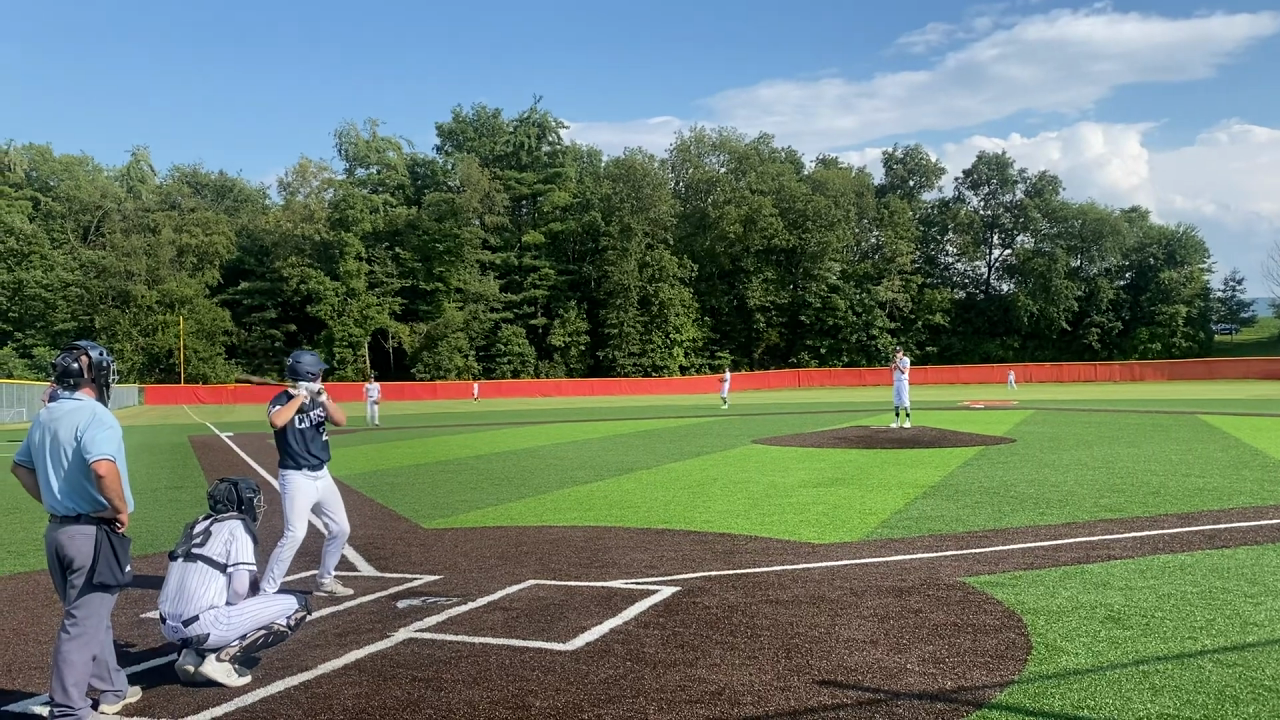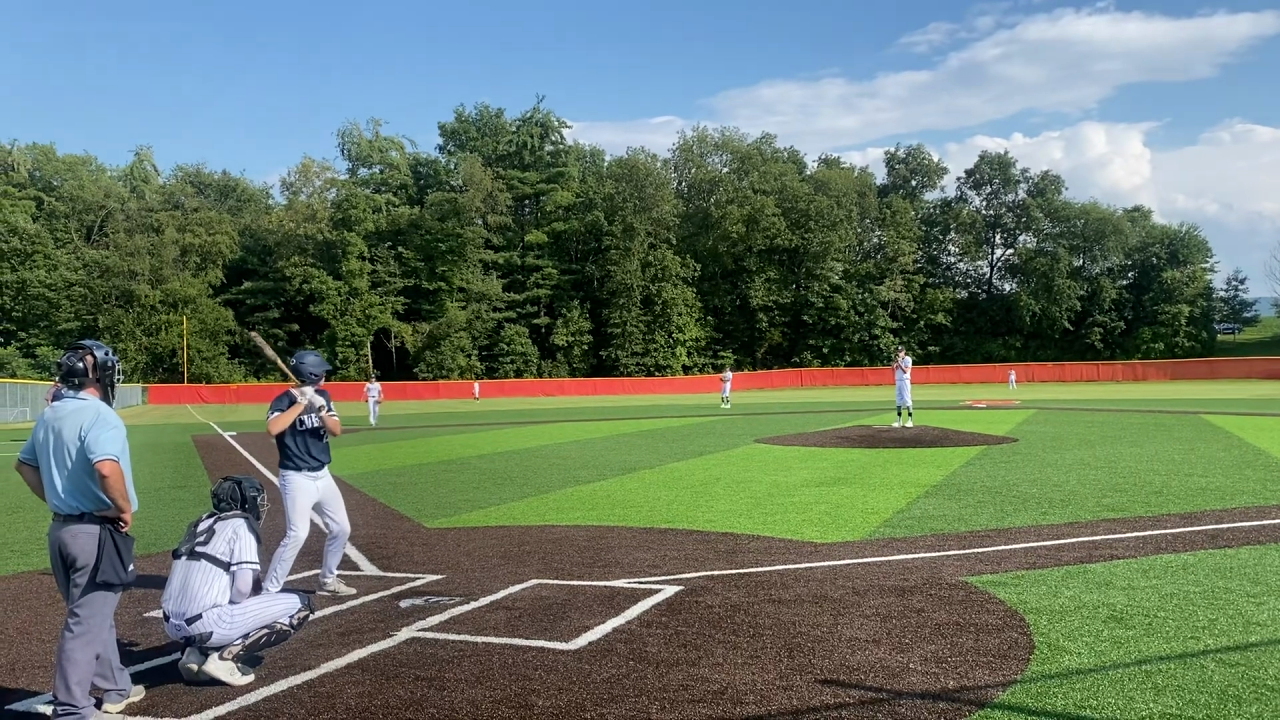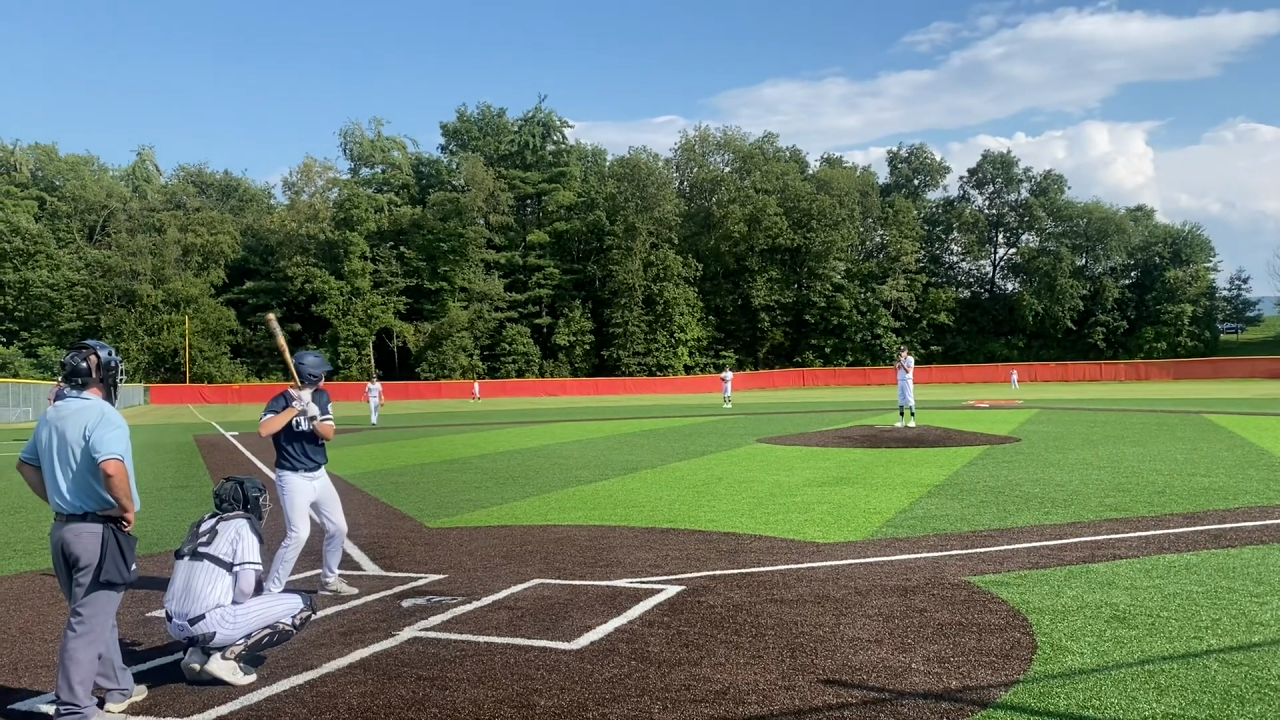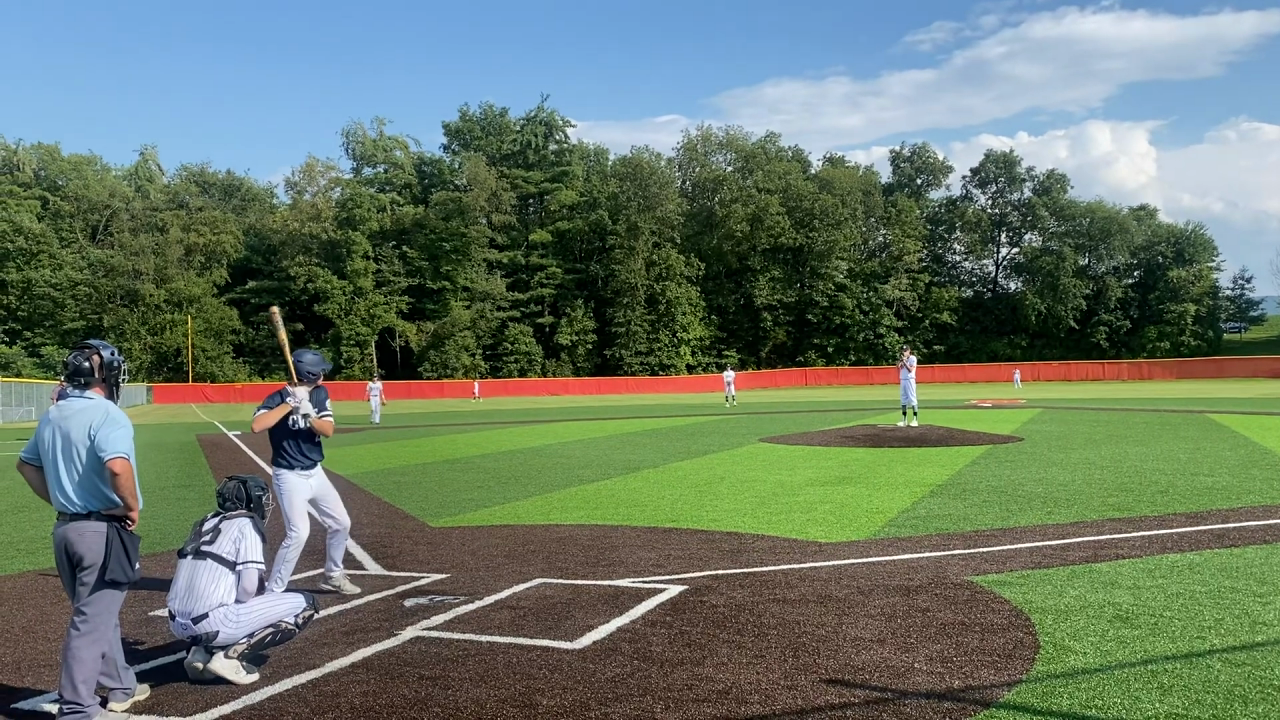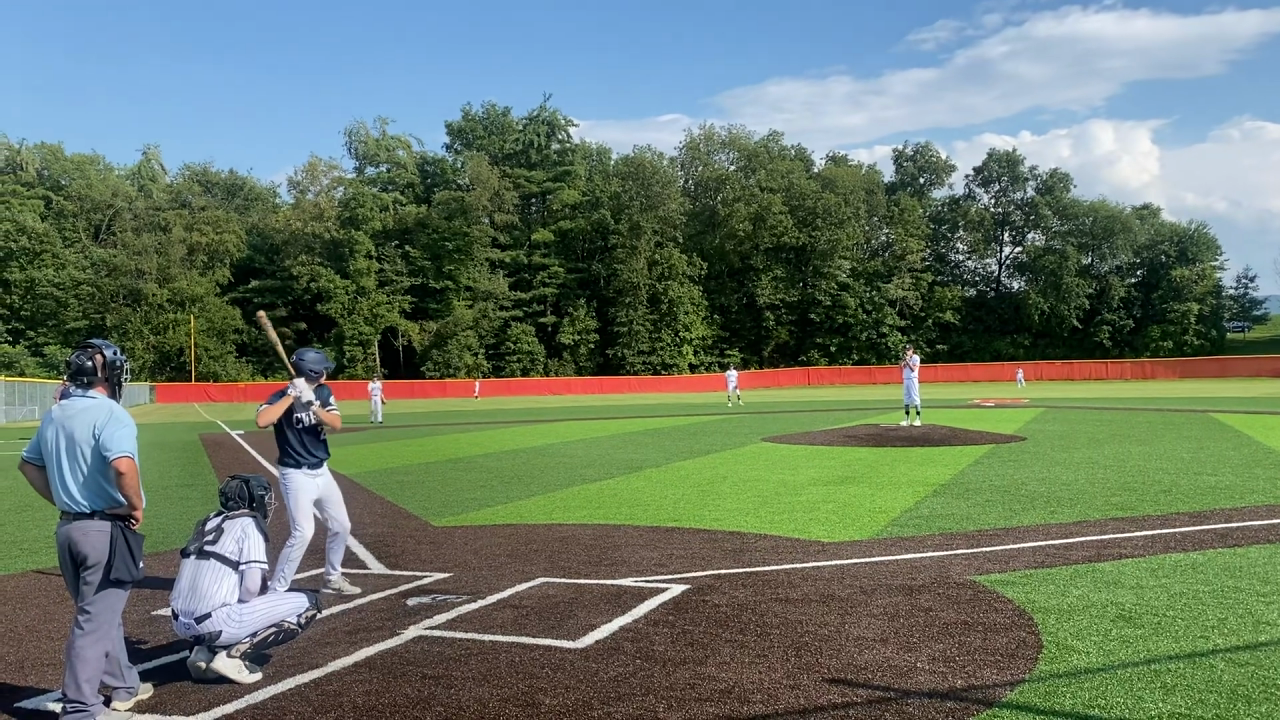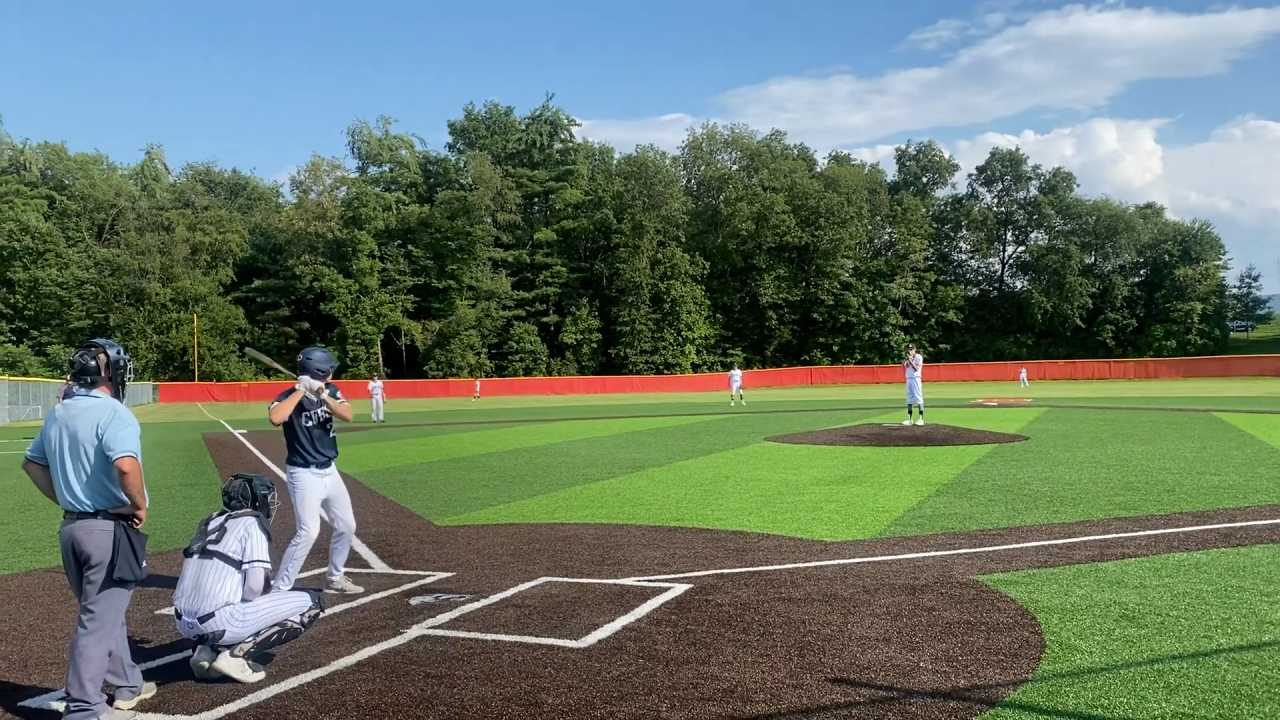
dt=0.2s
person 1, frame 1
left shoulder: (45, 416)
right shoulder: (95, 415)
left elbow: (21, 466)
right elbow: (102, 468)
right wrist: (120, 510)
left hip: (58, 529)
right hip: (93, 532)
left knee: (92, 614)
right knee: (83, 622)
left ankle: (112, 689)
person 1, frame 2
left shoulder: (49, 416)
right shoulder: (99, 415)
left elbow: (25, 465)
right elbow: (106, 468)
right wrist: (124, 509)
left hip: (61, 528)
right hip: (96, 532)
left knee: (95, 613)
right knee: (86, 621)
left ankle: (115, 688)
person 1, frame 3
left shoulder: (50, 415)
right shoulder: (102, 414)
left elbow: (26, 464)
right elbow: (111, 468)
right wrist: (127, 509)
left hip: (63, 528)
right hip: (98, 531)
left knee: (97, 613)
right knee: (89, 620)
left ankle: (118, 688)
person 1, frame 4
left shoulder: (51, 415)
right shoulder: (106, 414)
left elbow: (26, 464)
right elbow: (118, 467)
right wrist: (132, 507)
left hip: (65, 528)
right hip: (102, 531)
left knee: (98, 612)
right knee: (92, 620)
left ankle: (121, 687)
person 1, frame 5
left shoulder: (53, 415)
right shoulder: (110, 413)
left elbow: (28, 463)
right elbow: (122, 465)
right wrist: (136, 507)
left hip: (68, 527)
right hip: (105, 529)
left knee: (101, 611)
right knee: (96, 619)
left ankle: (123, 686)
person 1, frame 6
left shoulder: (57, 414)
right shoulder: (114, 412)
left elbow: (32, 463)
right elbow: (126, 465)
right wrist: (140, 506)
left hip: (72, 527)
right hip: (109, 529)
left knee: (105, 610)
right knee: (99, 618)
left ankle: (127, 685)
person 2, frame 1
left shoulder: (318, 395)
right shoulder: (282, 399)
left elbow: (341, 421)
right elbow: (277, 422)
left wrist: (322, 398)
right wrist: (301, 395)
left hip: (322, 475)
right hip: (296, 478)
left knee: (340, 529)
right knee: (294, 535)
left ankle: (325, 581)
right ankle: (265, 593)
person 2, frame 2
left shoulder: (322, 396)
right shoulder: (284, 401)
left elbow: (336, 430)
right elbow: (272, 429)
left wrist: (321, 409)
right wrist: (301, 402)
left hip: (323, 475)
right hip: (296, 479)
left knee: (341, 529)
right knee: (297, 534)
left ankle: (328, 581)
right ankle: (268, 592)
person 2, frame 3
left shoulder: (322, 396)
right shoulder: (281, 401)
left elbow: (329, 434)
right elbow: (263, 431)
left wrist: (314, 418)
right wrist: (296, 407)
left hip: (319, 475)
right hip: (292, 479)
left knee: (338, 528)
right knee: (298, 535)
left ankle: (330, 580)
right ankle: (270, 593)
person 2, frame 4
left shoulder: (320, 394)
right shoulder: (278, 398)
left elbow: (329, 431)
right elbow: (257, 426)
left wrist: (308, 414)
right wrist: (290, 403)
left hip: (315, 473)
right hip: (289, 477)
left knee: (341, 523)
right knee: (298, 534)
left ankle: (334, 576)
right ankle: (272, 592)
person 2, frame 5
left shoulder: (322, 392)
right shoulder: (281, 397)
left elbow: (336, 424)
right elbow: (261, 421)
left wrist: (313, 405)
right wrist: (291, 395)
left hip: (322, 472)
right hip: (296, 476)
left knee: (341, 526)
right knee: (302, 534)
left ankle: (332, 579)
right ankle: (275, 591)
person 2, frame 6
left shoulder: (329, 391)
right shoulder: (289, 397)
left elbow: (348, 415)
right elbow: (275, 418)
left wrist: (323, 394)
right wrist: (301, 390)
left hip: (330, 472)
right hip: (304, 475)
left knee: (346, 526)
right knee: (308, 533)
left ankle: (335, 579)
right ankle: (279, 590)
person 3, frame 1
left shoulder: (197, 525)
right shoulder: (238, 526)
right elbow: (239, 589)
left hip: (169, 626)
right hip: (202, 625)
right knee: (297, 606)
left ankle: (193, 654)
right ankle: (222, 659)
person 3, frame 2
left shoulder: (200, 524)
right shoulder: (242, 525)
right elbow: (242, 588)
left hip: (172, 625)
right hip: (206, 623)
right knee: (300, 605)
left ankle: (197, 653)
right ankle: (226, 657)
person 3, frame 3
left shoulder: (202, 524)
right shoulder: (244, 525)
right elbow: (245, 589)
right wrist: (235, 615)
left hip: (174, 625)
right hip: (208, 623)
right knee: (302, 605)
left ankle: (199, 652)
right ankle: (228, 657)
person 3, frame 4
left shoulder: (205, 523)
right shoulder: (246, 524)
right elbow: (248, 588)
right wrist: (238, 613)
left hip: (178, 624)
right hip: (211, 623)
right knee: (305, 604)
left ankle: (202, 651)
right ankle: (231, 656)
person 3, frame 5
left shoulder: (208, 522)
right shoulder: (249, 524)
right elbow: (251, 587)
right wrist: (241, 614)
left hip: (181, 623)
right hip: (215, 622)
right knee: (308, 603)
left ankle: (205, 651)
right ankle: (233, 655)
person 3, frame 6
left shoulder: (210, 522)
right shoulder: (252, 523)
right elbow: (254, 586)
right wrist: (245, 613)
left hip: (184, 623)
right hip: (217, 622)
right knee: (311, 603)
left ankle: (207, 651)
right ankle: (236, 654)
